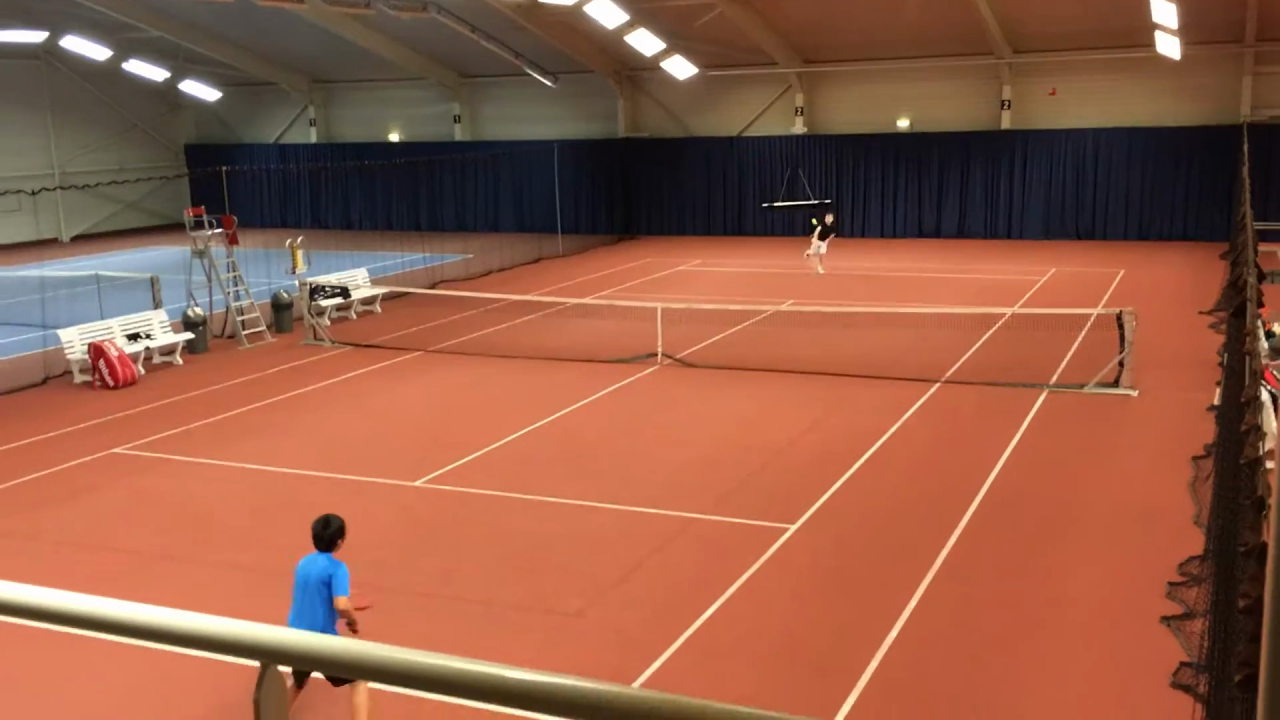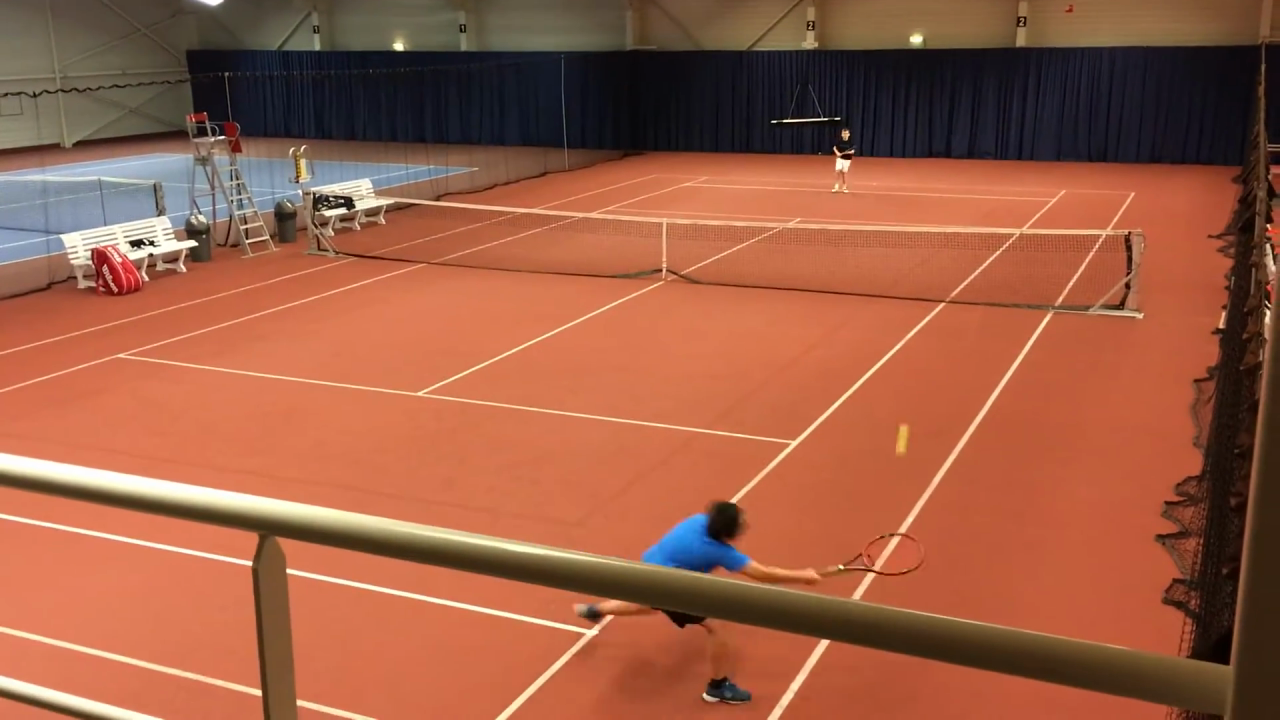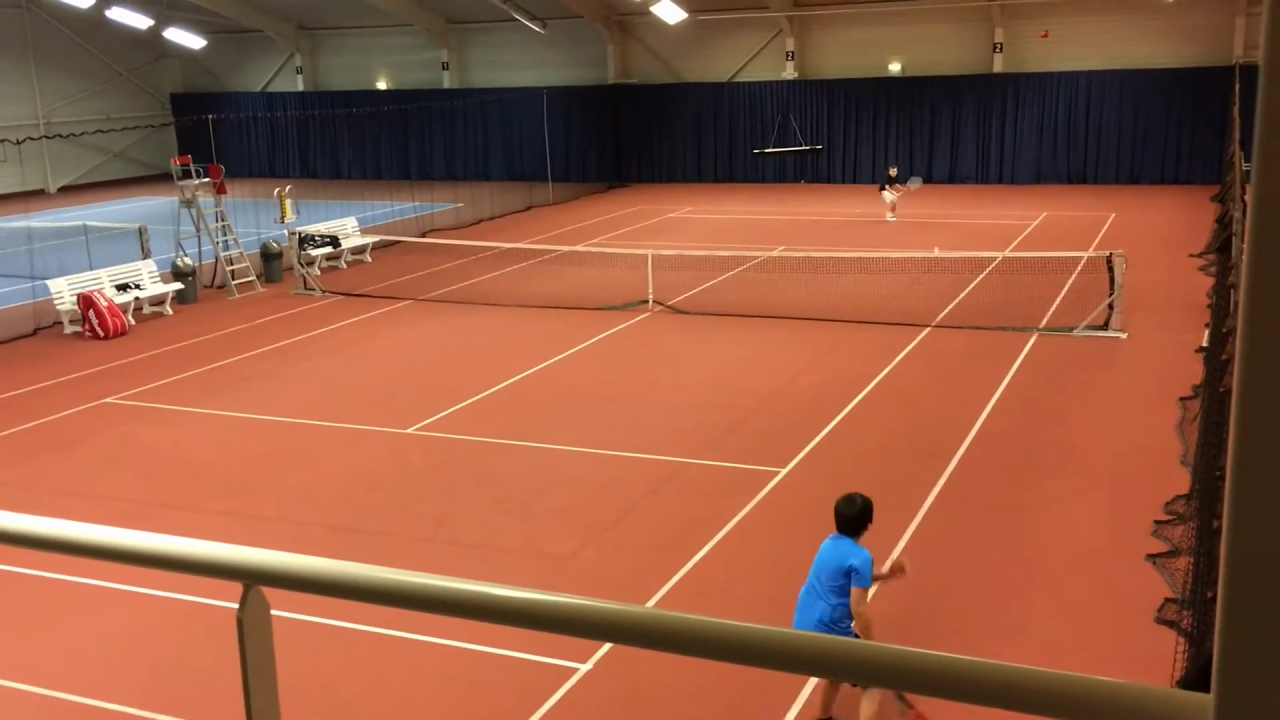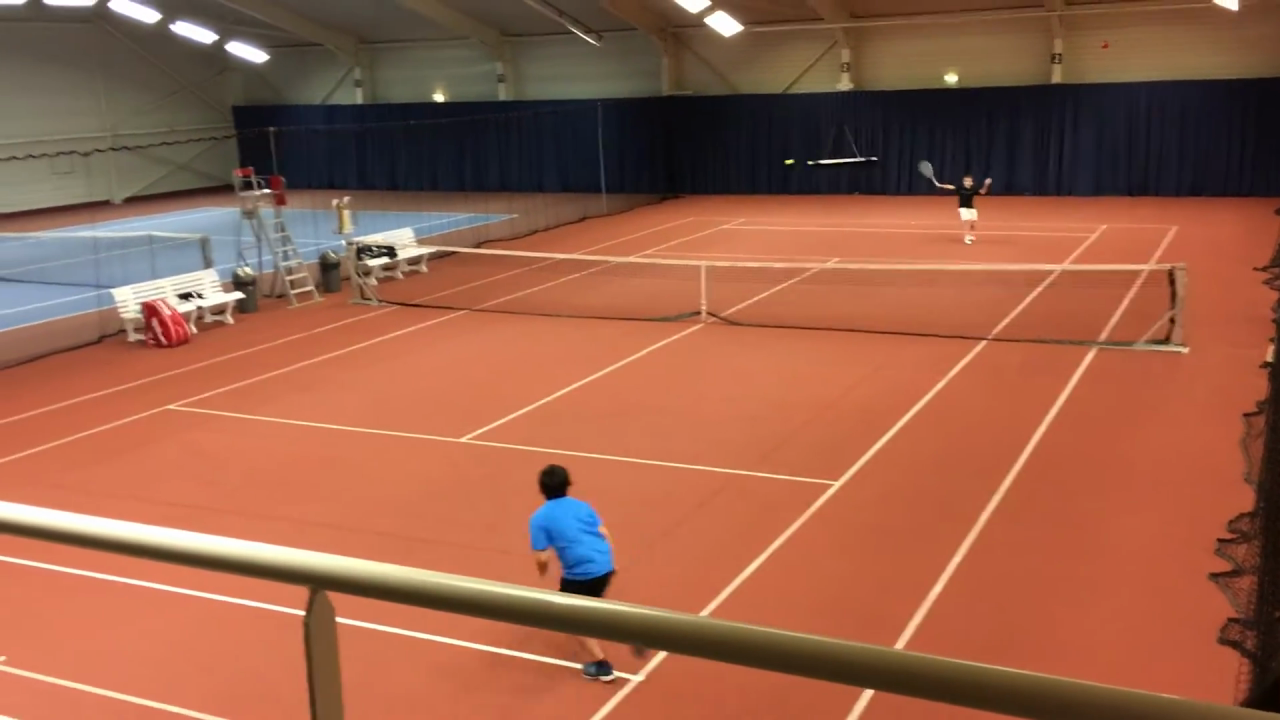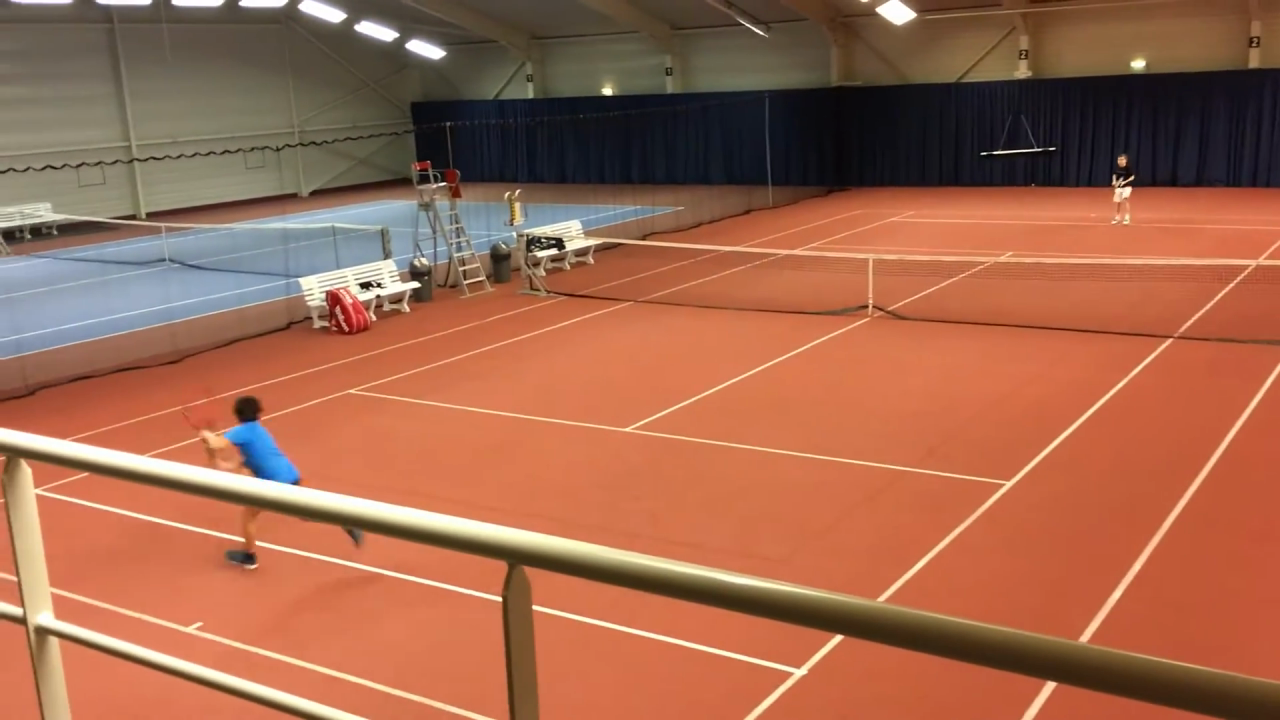
dt=1s
person 1, frame 1
left shoulder: (302, 563)
right shoulder: (337, 568)
right elbow: (342, 606)
left wrist: (346, 615)
right wrist: (353, 621)
left knee: (298, 681)
right knee: (359, 683)
person 1, frame 2
left shoulder: (700, 520)
right shoulder: (723, 552)
right elbow: (761, 573)
right wrist: (801, 576)
left hip: (649, 566)
left knee: (645, 606)
right knee: (717, 630)
left ankle: (595, 610)
right ankle: (718, 686)
person 1, frame 3
left shoulder: (832, 542)
right shoulder: (861, 558)
right elbow: (858, 607)
left wrist: (886, 572)
left hip: (804, 626)
right hip: (830, 633)
left knee: (833, 676)
person 1, frame 4
left shoulder: (539, 518)
right shoulder: (580, 506)
left elbow: (543, 558)
right elbow: (604, 535)
left wrist: (542, 571)
left hip: (583, 574)
right hip: (605, 565)
left ankle: (602, 665)
person 1, frame 5
left shoulder: (239, 432)
right shoulder: (258, 430)
left elbow: (217, 445)
left wrist: (209, 437)
right wrist: (223, 465)
left hip: (276, 483)
right hip: (290, 477)
left knee: (248, 514)
left ankle: (249, 556)
right ankle: (348, 526)
